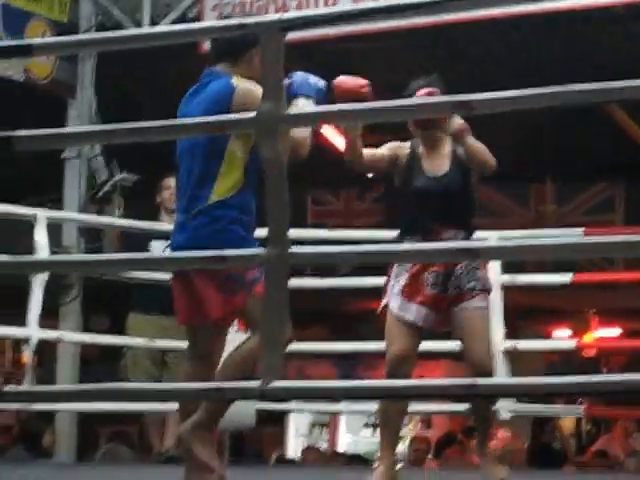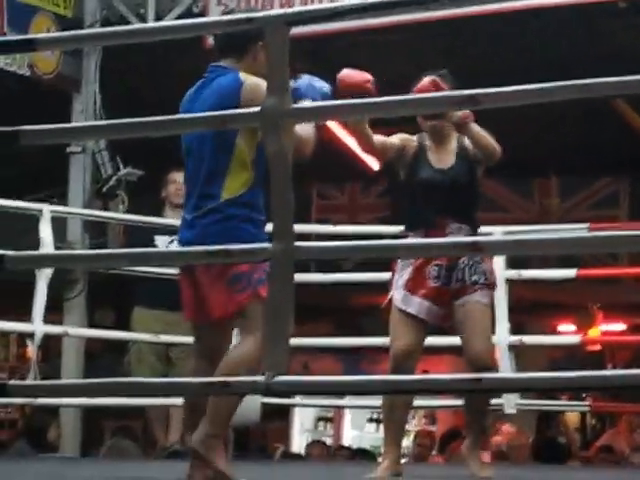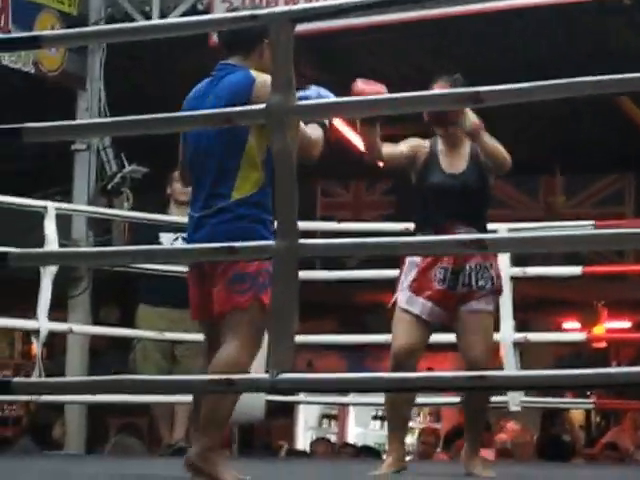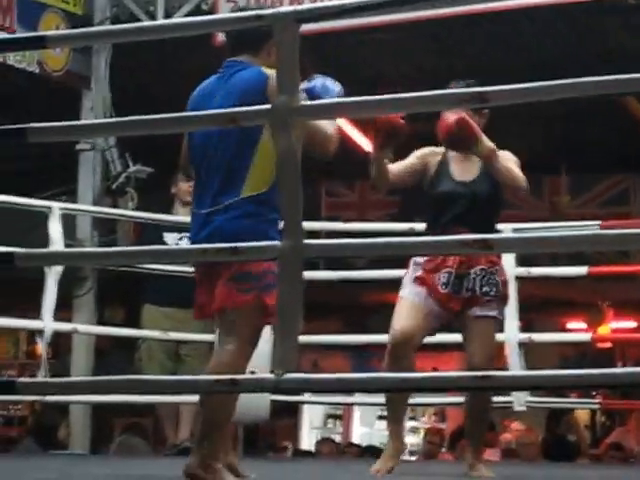
dt=0.1s
person 1, frame 1
left shoulder: (192, 97)
right shoulder: (244, 92)
right elbow: (296, 146)
right wrist: (305, 100)
left hip: (189, 239)
right hip: (223, 236)
left knee: (202, 354)
right ankle: (201, 425)
person 1, frame 2
left shoulder: (193, 96)
right shoulder: (251, 88)
right elbow: (300, 145)
right wrist: (309, 103)
left hip: (195, 236)
right hip: (234, 233)
left knee: (209, 350)
right knee: (255, 336)
right ankle: (210, 438)
person 1, frame 3
left shoulder: (197, 94)
right shoulder: (260, 85)
right elbow: (308, 148)
left hip: (202, 234)
right hip: (241, 231)
left knee: (221, 344)
right knee: (240, 343)
person 1, frame 4
left shoulder: (203, 90)
right shoulder: (273, 83)
right elbow: (324, 144)
right wrist: (324, 101)
left hip: (206, 231)
right hip: (247, 231)
left knee: (231, 341)
right knee: (237, 344)
person 2, frame 1
left shoulder: (463, 150)
right shoulder: (400, 152)
left elbow: (488, 164)
right elbow: (359, 158)
left wrist: (457, 128)
right wrist: (352, 127)
left hip: (463, 266)
right hip: (415, 267)
left knee: (481, 363)
right knee: (397, 362)
person 2, frame 2
left shoulder: (470, 146)
right shoulder: (406, 145)
left elbow: (494, 153)
right elbow: (368, 142)
left wrist: (459, 119)
right wrist: (357, 114)
left hip: (467, 260)
right hip: (419, 260)
left knee: (480, 358)
right knee: (401, 356)
person 2, frame 3
left shoulder: (481, 153)
right shoulder: (418, 150)
left elbow: (504, 163)
right elbow: (378, 153)
left wrist: (472, 128)
right wrist: (369, 125)
left hip: (474, 263)
right hip: (426, 261)
left knee: (478, 362)
right knee: (402, 353)
person 2, frame 4
left shoulder: (500, 158)
right shoulder: (430, 157)
left elbow: (518, 185)
right elbow: (383, 181)
left wrist: (483, 148)
right wrist: (380, 151)
left hip: (482, 269)
right hip: (432, 264)
left knee: (480, 366)
right knee: (400, 338)
right ankle: (394, 443)
person 3, frame 1
right shoulder: (139, 232)
right hip: (144, 317)
left knee: (178, 384)
right knee: (145, 384)
left ankle: (170, 447)
right ankle: (156, 448)
person 3, frame 2
right shoulder: (144, 227)
left hip: (186, 313)
right hip: (148, 312)
left knee: (183, 378)
right knee: (150, 380)
left ankle: (174, 442)
right ankle: (160, 443)
person 3, frame 3
right shoulder: (149, 224)
left hip: (191, 311)
right hip: (153, 309)
left knee: (188, 376)
right knee: (156, 377)
left ankle: (179, 439)
right ankle: (166, 441)
person 3, frame 4
right shoulder: (154, 224)
left hip: (196, 310)
right hip: (157, 308)
left knee: (193, 376)
right knee: (160, 378)
left ankle: (185, 439)
right ankle: (171, 441)
